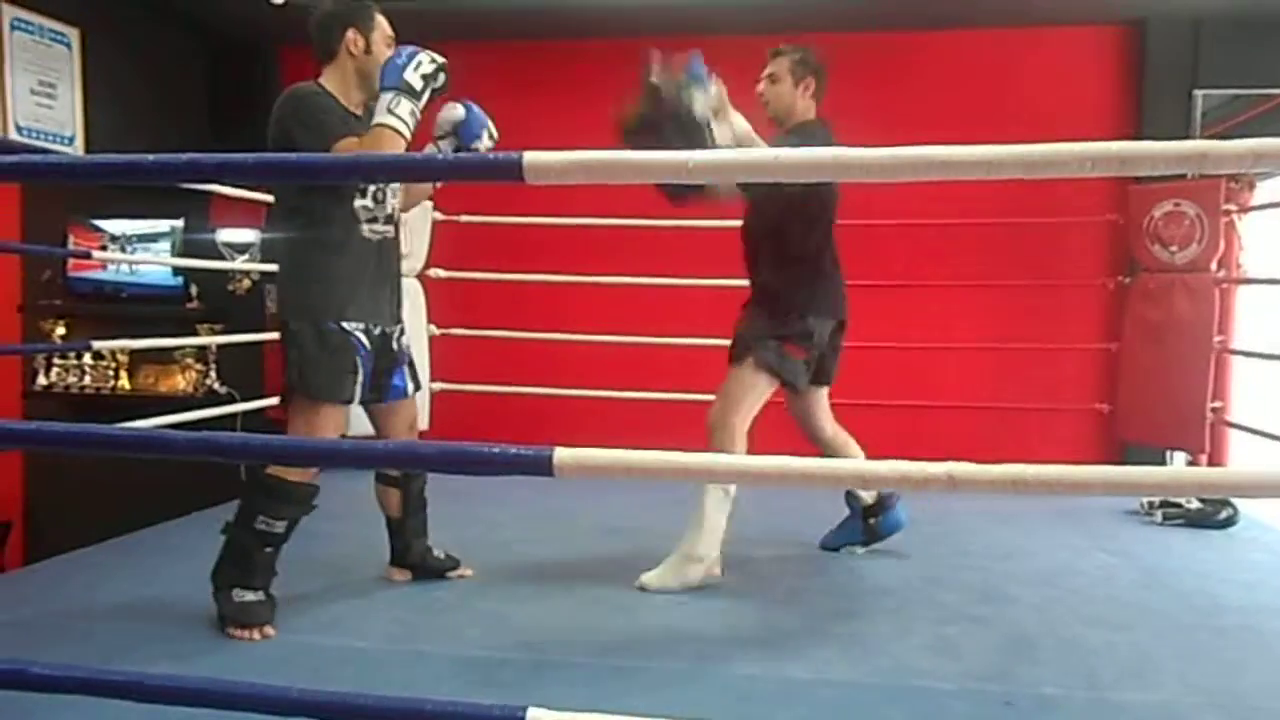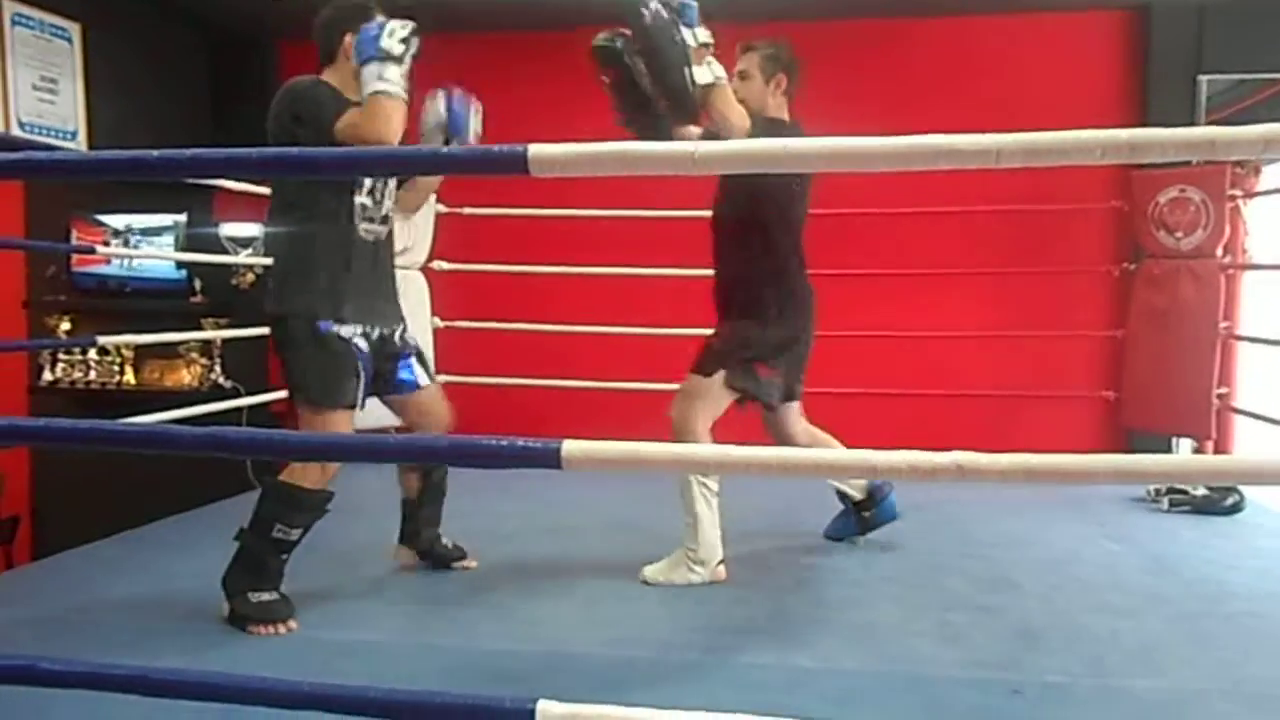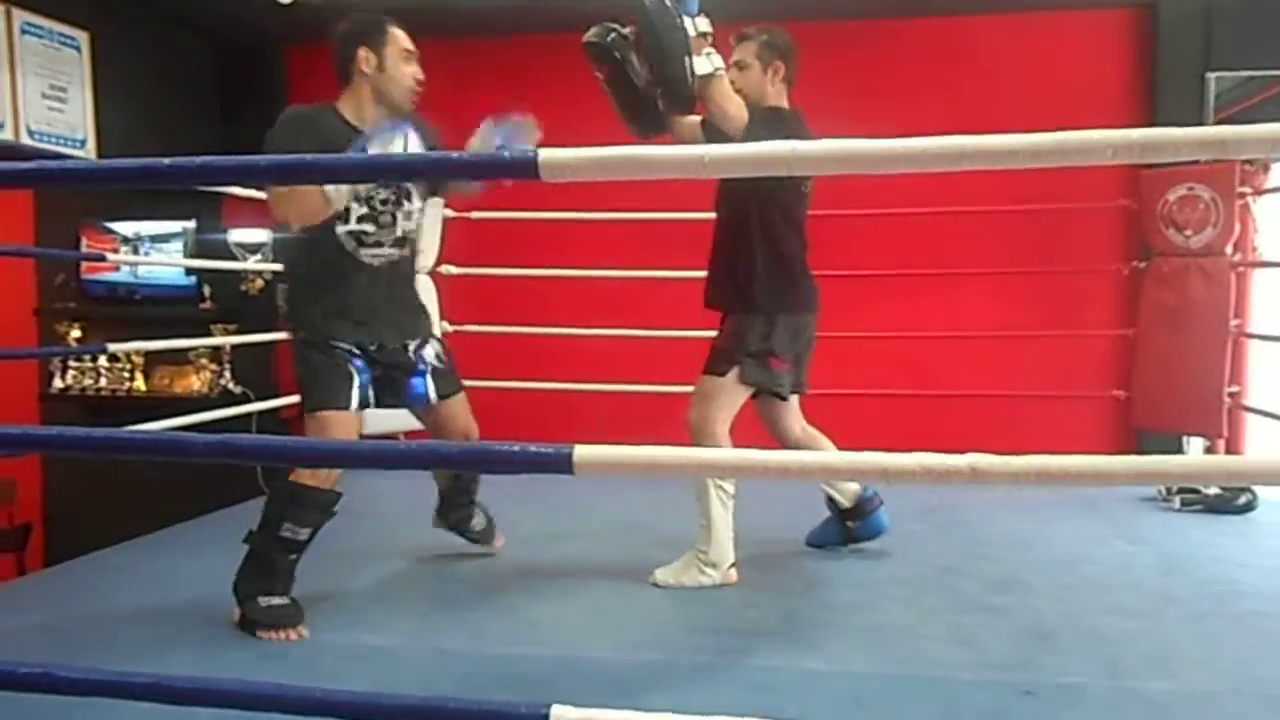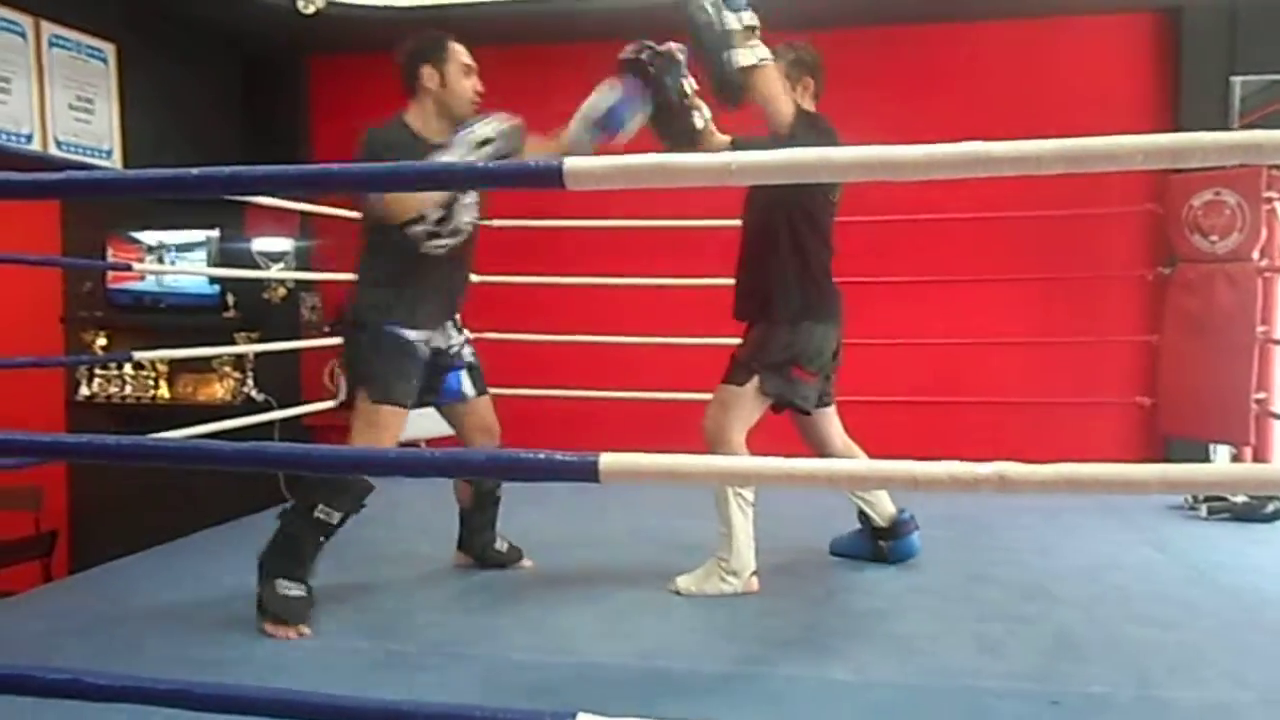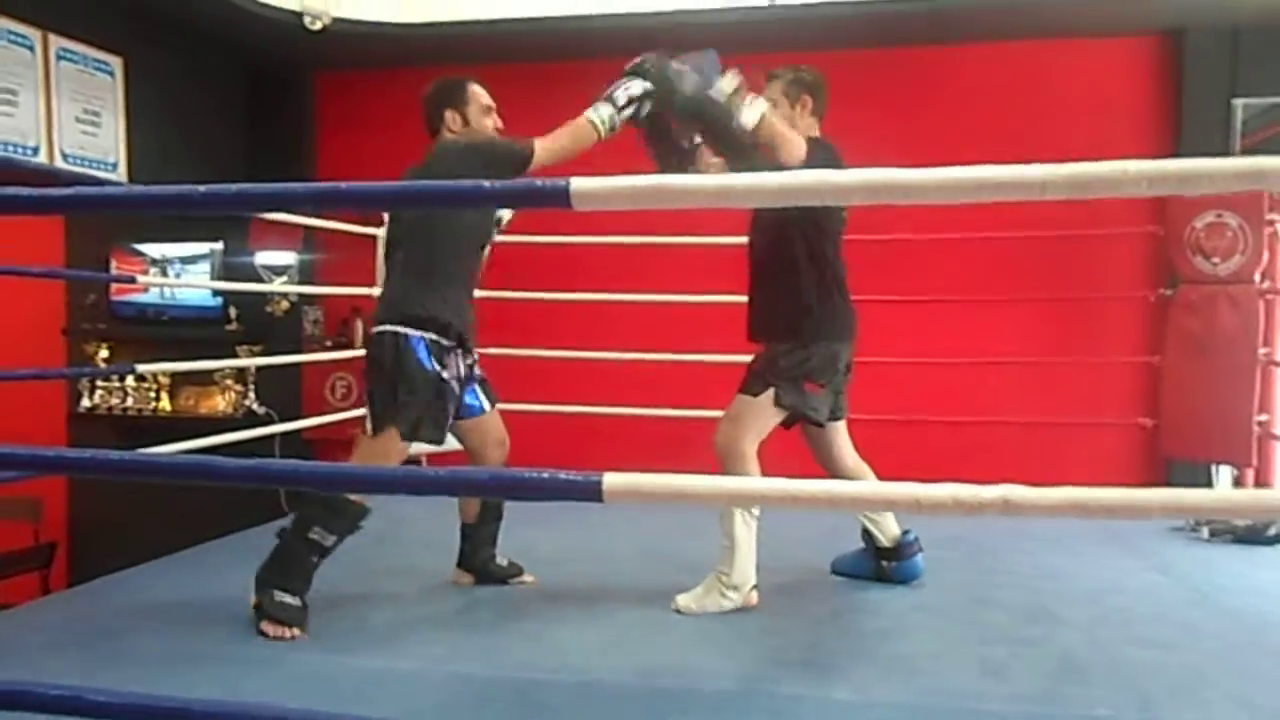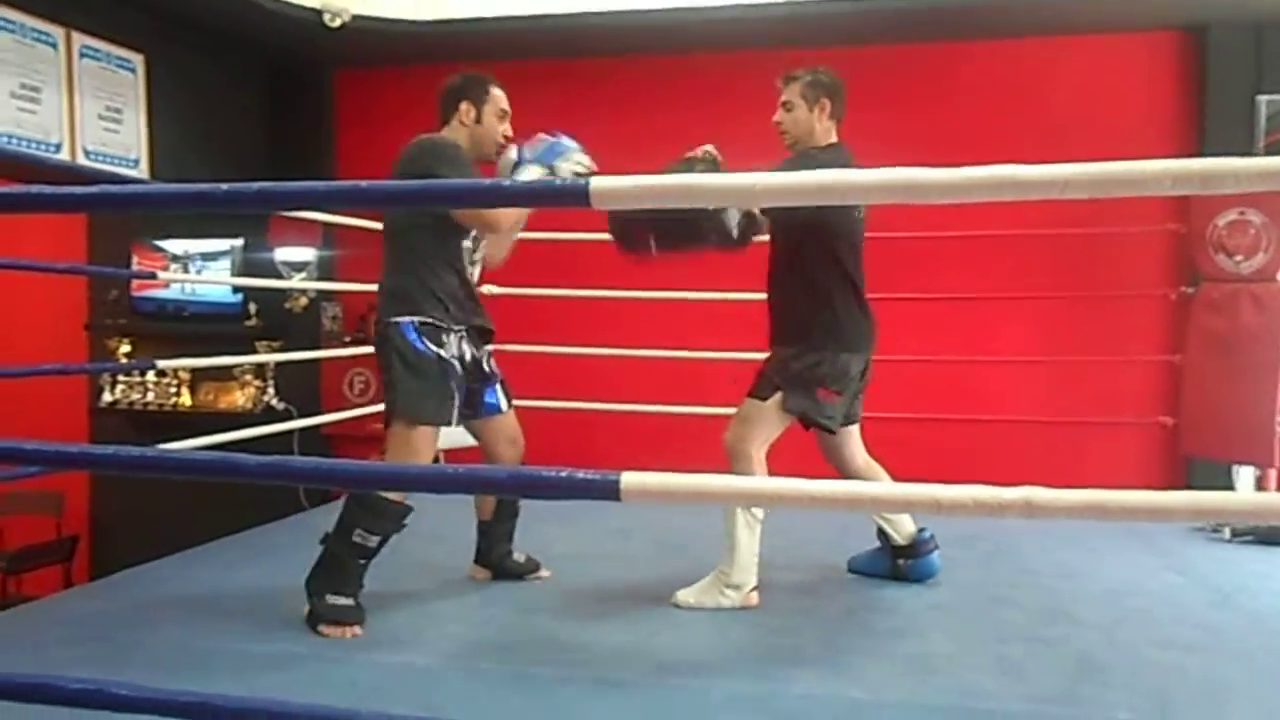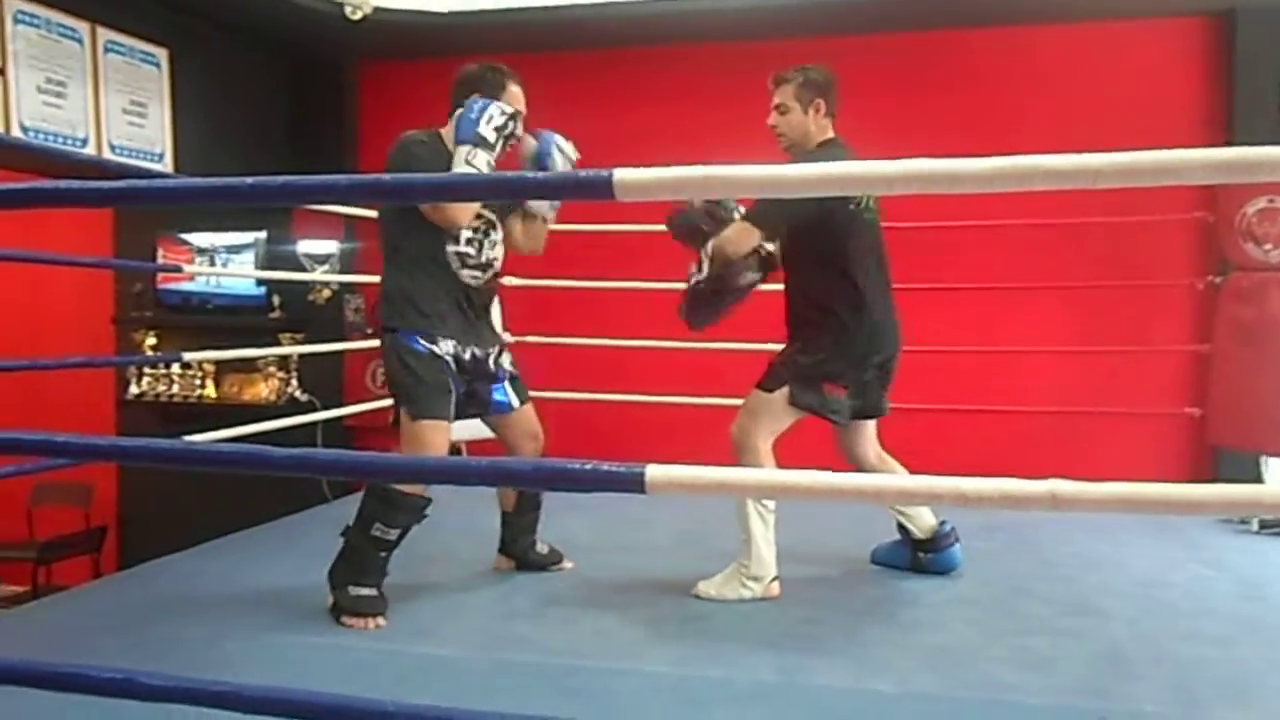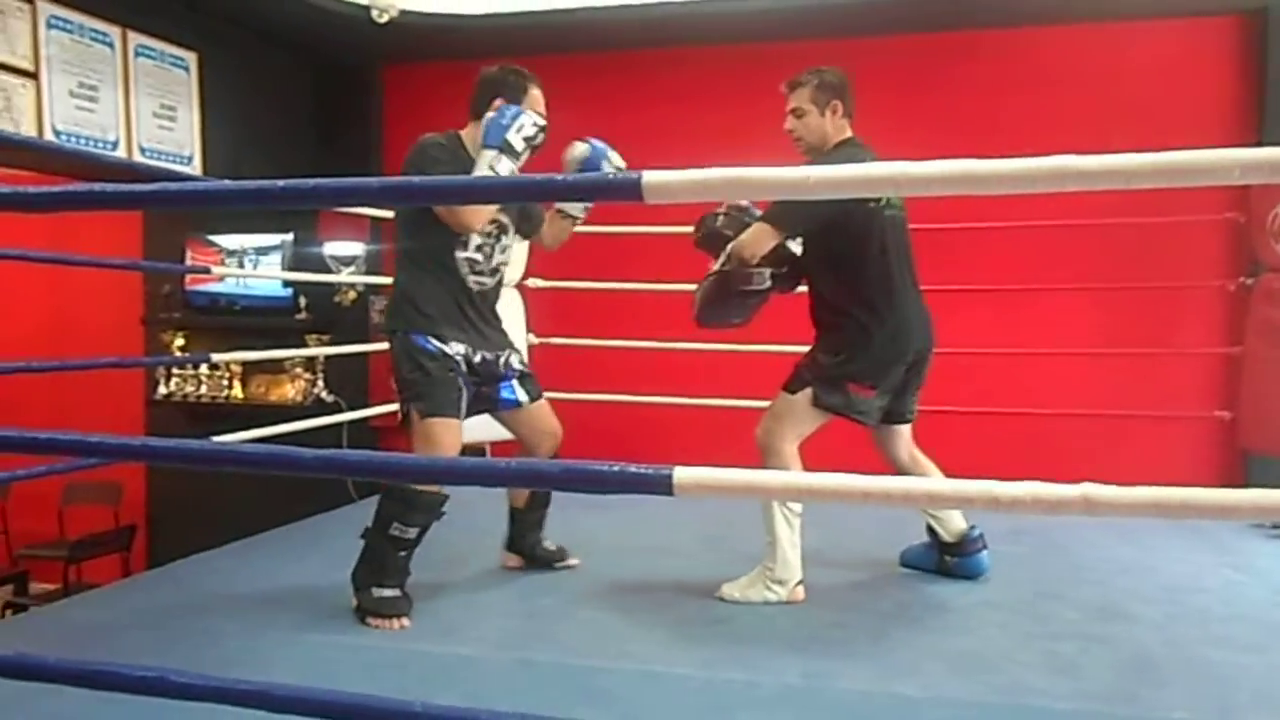
dt=0.2s
person 1, frame 1
left shoulder: (365, 118)
right shoulder: (303, 105)
left elbow: (403, 193)
right elbow: (374, 164)
left wrist: (455, 142)
right wrist: (404, 92)
left hip: (378, 310)
right hip: (327, 312)
left knee: (402, 435)
right knee: (311, 447)
left ankle: (410, 552)
right ankle: (239, 581)
person 1, frame 2
left shoulder: (364, 110)
right shoulder: (307, 97)
left elbow: (406, 191)
right elbow: (385, 135)
left wrist: (444, 131)
right wrist: (384, 62)
left hip: (376, 307)
right hip: (319, 314)
left knee: (436, 421)
right knee: (323, 458)
left ankle: (422, 536)
right ankle: (249, 583)
person 1, frame 3
left shoulder: (405, 134)
right shoulder: (302, 129)
left elbow: (458, 177)
right elbow: (289, 214)
left wrist: (489, 155)
left hip: (399, 318)
right hip: (328, 327)
left knee: (461, 433)
right knee: (331, 456)
left ankle: (458, 511)
right ankle: (262, 586)
person 1, frame 4
left shoulder: (473, 138)
right shoulder: (385, 142)
left elbow: (545, 154)
right elbow: (398, 207)
left wrist: (597, 116)
right wrist: (460, 155)
left hip: (438, 321)
right hip: (388, 320)
left knee: (485, 435)
right knee: (373, 445)
left ankle: (477, 541)
right ankle: (283, 573)
person 1, frame 5
left shoulder: (454, 174)
right shoulder: (467, 156)
right elbow: (564, 146)
left wrist: (490, 216)
right wrist: (613, 104)
left hip: (442, 339)
right hip: (413, 338)
left knee: (493, 448)
right knee: (374, 466)
left ankle: (476, 557)
right ankle: (280, 582)
person 1, frame 6
left shoulder: (471, 169)
right shoulder: (429, 153)
left elbow: (499, 242)
right elbow: (495, 222)
left wrist: (534, 167)
right wrist: (533, 169)
left hip: (460, 332)
right hip: (419, 330)
left knee: (507, 446)
right knee: (409, 463)
left ankle: (494, 555)
right ankle: (332, 586)
person 1, frame 7
left shoulder: (490, 176)
right shoulder: (416, 149)
left elbow: (528, 243)
right elbow: (452, 215)
right wrist: (475, 149)
left hip: (476, 333)
right hip: (420, 333)
left knee: (527, 440)
right knee: (424, 459)
left ankle: (518, 544)
right ankle: (355, 578)
person 1, frame 8
left shoulder: (506, 174)
right shoulder: (433, 152)
left elbow: (549, 234)
right elbow: (468, 219)
right wrist: (501, 153)
left hip: (485, 334)
right hip: (430, 334)
left knee: (544, 435)
right knee: (436, 457)
left ankle: (524, 541)
right ankle: (377, 579)
person 2, frame 1
left shoulder: (812, 140)
right shoulder: (791, 144)
left elbow: (766, 156)
right elbow: (745, 187)
left wrist: (715, 116)
left hip: (799, 306)
right hip: (801, 305)
left knee: (727, 418)
right knee: (814, 420)
left ankle: (698, 556)
right ankle: (875, 507)
person 2, frame 2
left shoulder: (779, 142)
right shoulder: (760, 141)
left elbow: (729, 126)
right elbow: (679, 135)
left wrist: (696, 54)
right wrist: (641, 79)
left hip: (766, 315)
right hip: (769, 311)
left knee: (688, 418)
right knee: (790, 427)
left ankle: (703, 558)
right ankle: (870, 496)
person 2, frame 3
left shoulder: (782, 130)
right shoulder: (760, 134)
left elbow: (726, 116)
right elbow: (682, 128)
left wrist: (698, 47)
left hip: (770, 307)
right hip: (772, 304)
left knee: (705, 418)
right knee: (784, 422)
left ankle: (714, 559)
right ankle: (859, 507)
person 2, frame 4
left shoulder: (814, 137)
right shoulder: (782, 146)
left elbow: (773, 104)
right elbow: (716, 146)
left wrist: (740, 38)
right wrist: (682, 97)
left hip: (795, 317)
right hip: (796, 315)
left knee: (723, 426)
right knee: (823, 433)
left ankle: (735, 567)
right ankle: (892, 528)
person 2, frame 5
left shoulder: (818, 161)
right shoulder: (783, 169)
left elbow: (790, 151)
right elbow: (717, 170)
left wrist: (734, 99)
right wrist: (690, 129)
left hip: (811, 334)
right hip: (813, 333)
left knee: (734, 439)
right knee: (833, 448)
left ankle: (735, 582)
right ankle: (896, 548)
person 2, frame 6
left shoulder: (822, 165)
right shoulder: (826, 171)
right elbow: (772, 222)
left hip: (821, 340)
right hip: (838, 336)
left knee: (743, 441)
right knee: (845, 453)
left ankle: (737, 581)
right ankle: (912, 546)
person 2, frame 7
left shoulder: (812, 172)
left elbow: (735, 244)
left wrist: (704, 266)
right wrist: (745, 239)
left hip: (839, 338)
right hip: (873, 333)
left knee: (750, 433)
right knee: (861, 449)
left ankle: (757, 573)
right ankle: (933, 539)
person 2, frame 8
left shoulder: (828, 173)
right shoulder: (870, 168)
left elbow: (751, 247)
left wrist: (724, 261)
right wrist: (781, 260)
left hip: (864, 339)
right hip: (907, 333)
left knee: (775, 436)
right knee: (897, 447)
left ankle: (782, 577)
right ankle: (962, 544)
